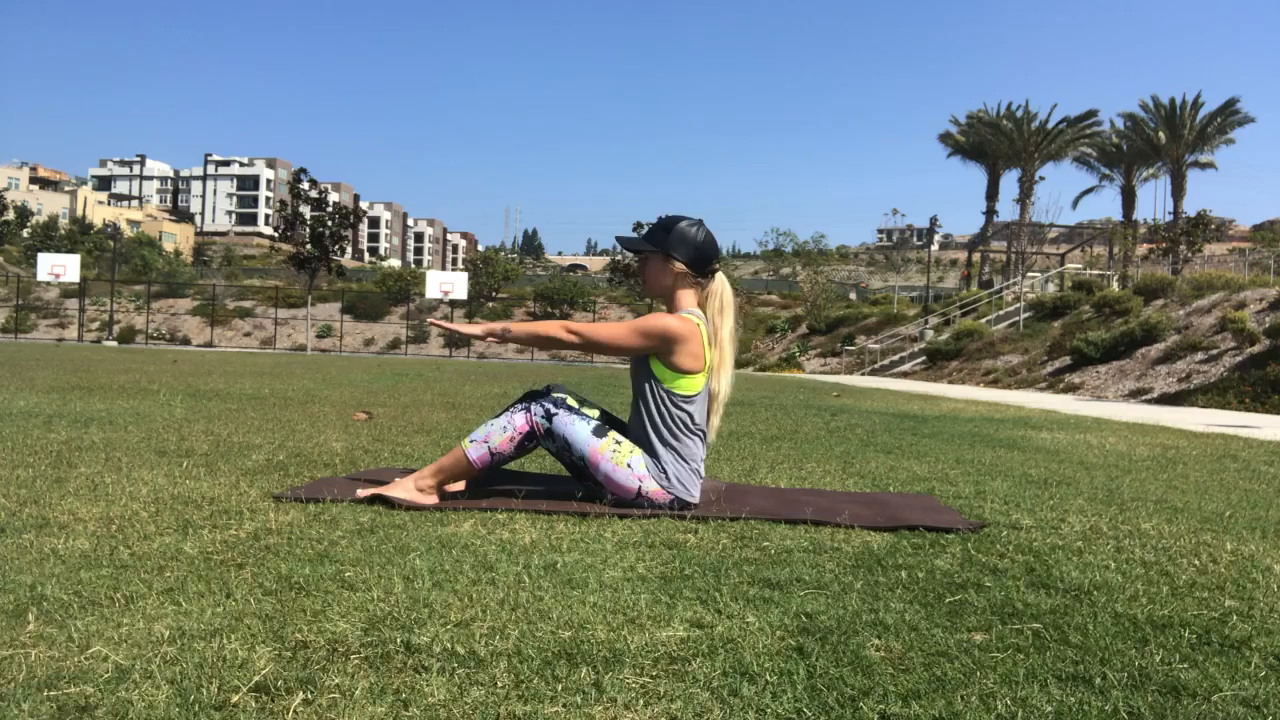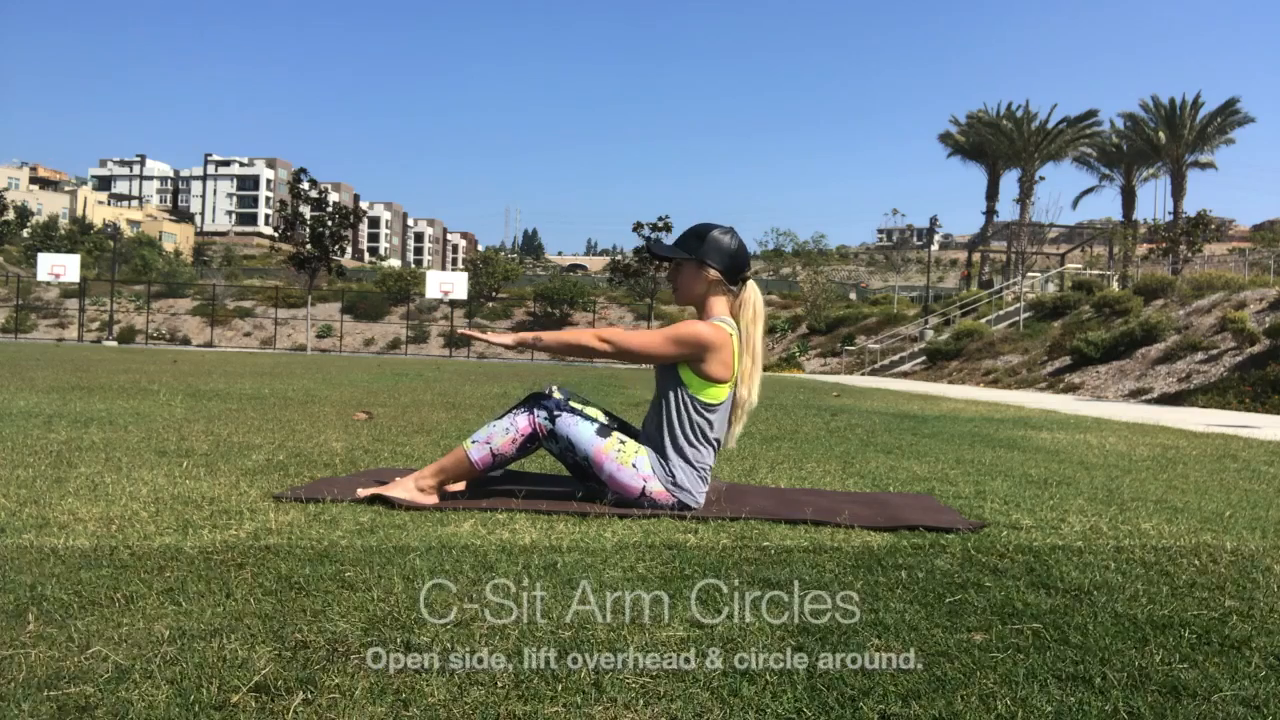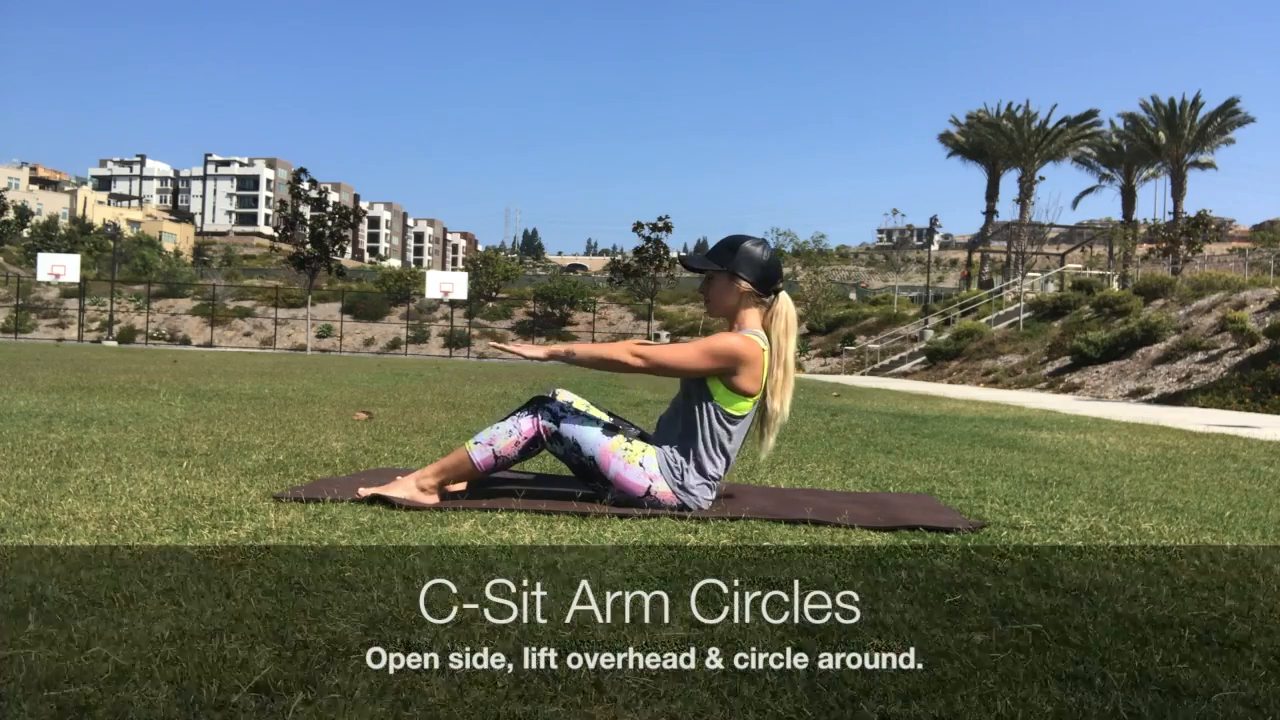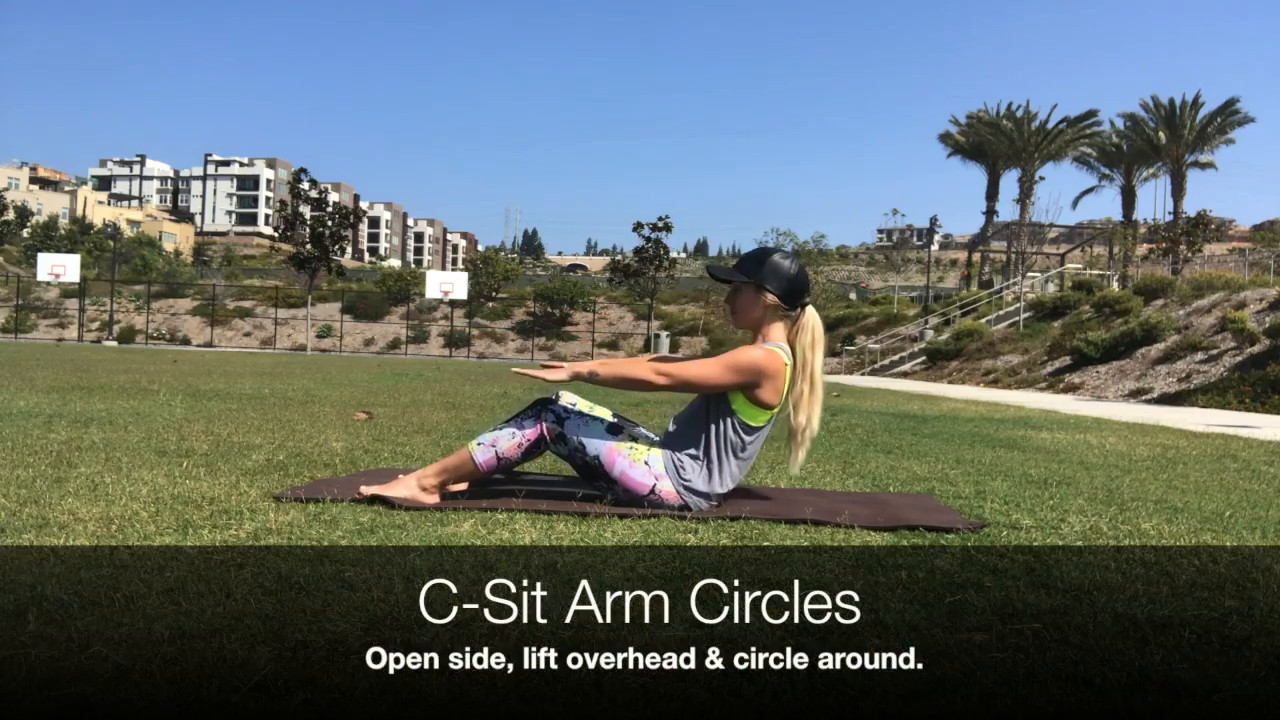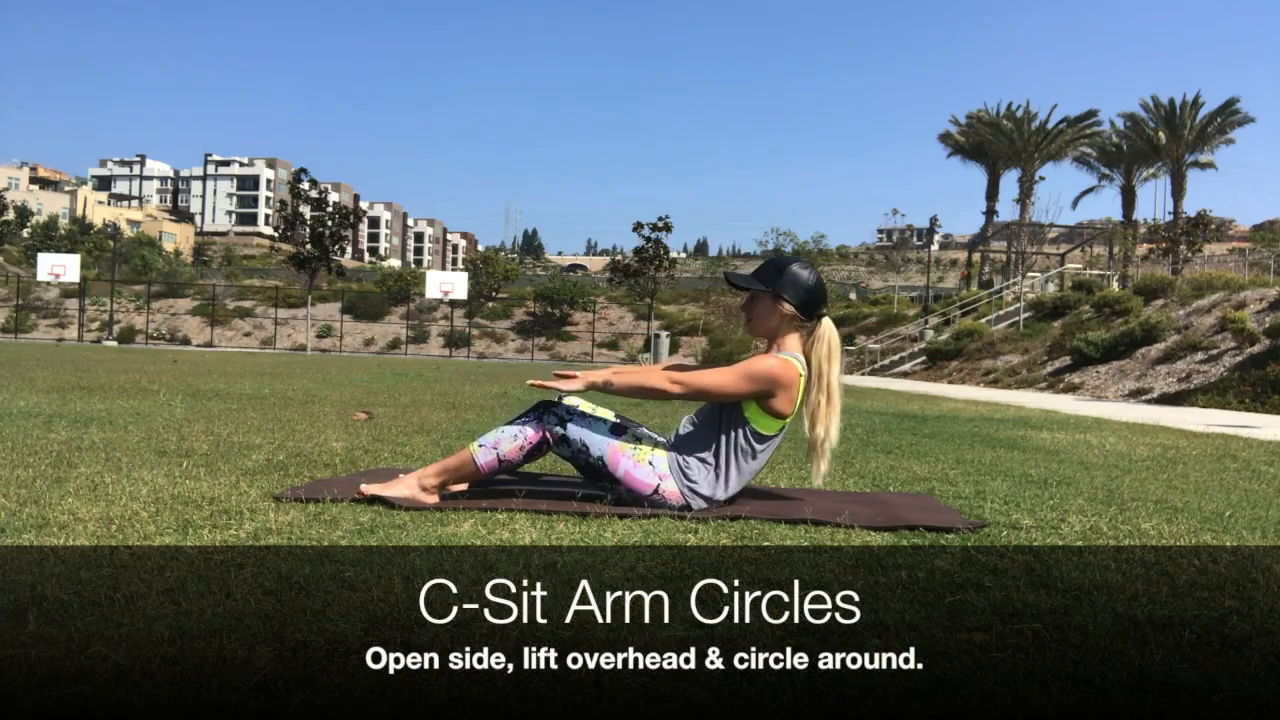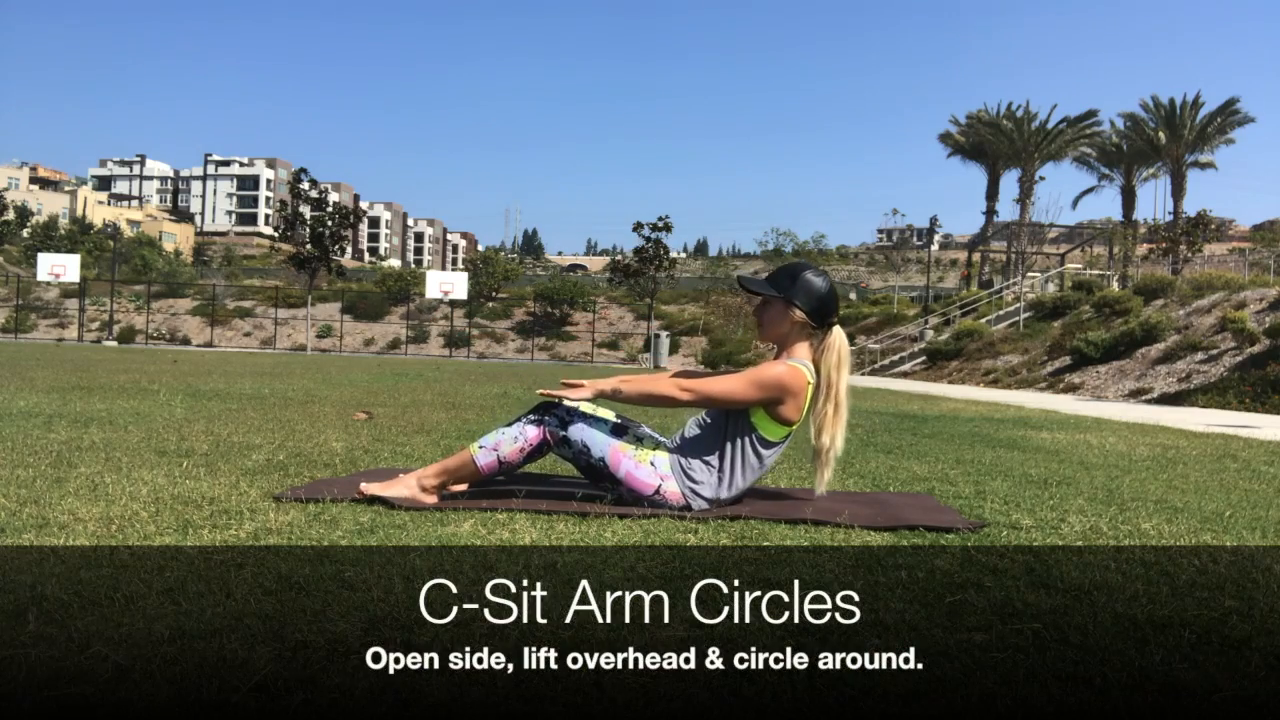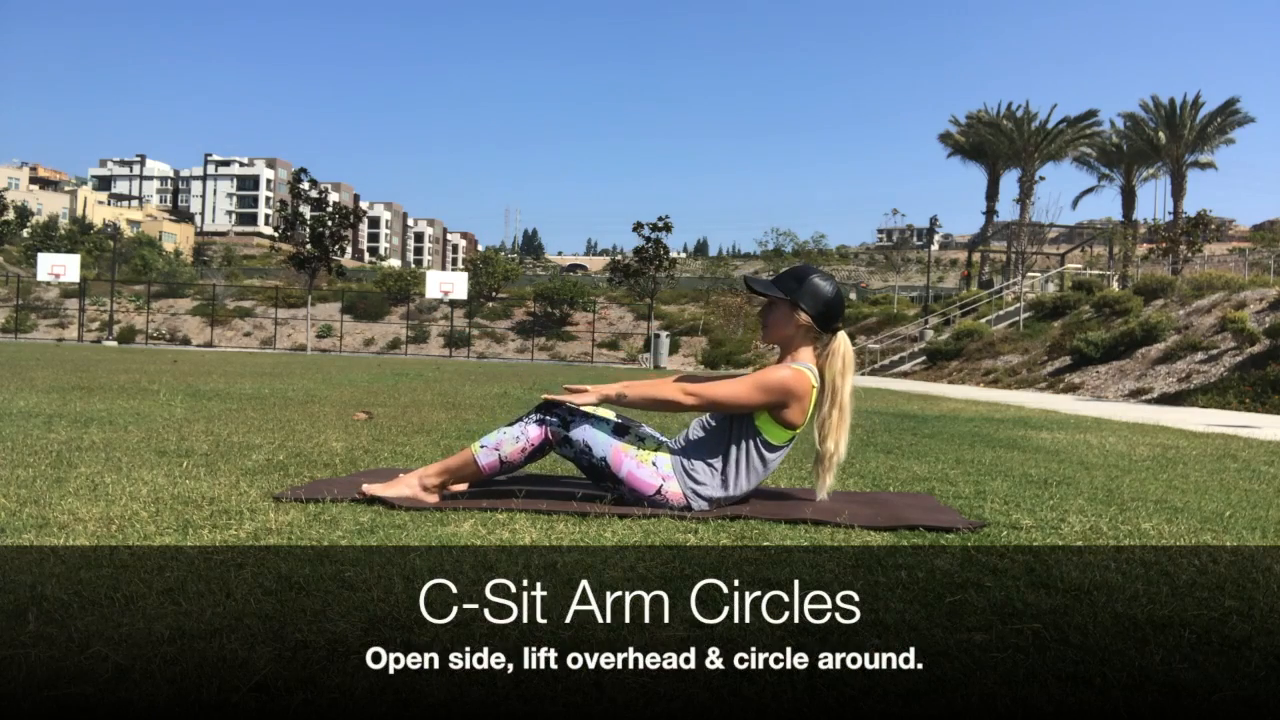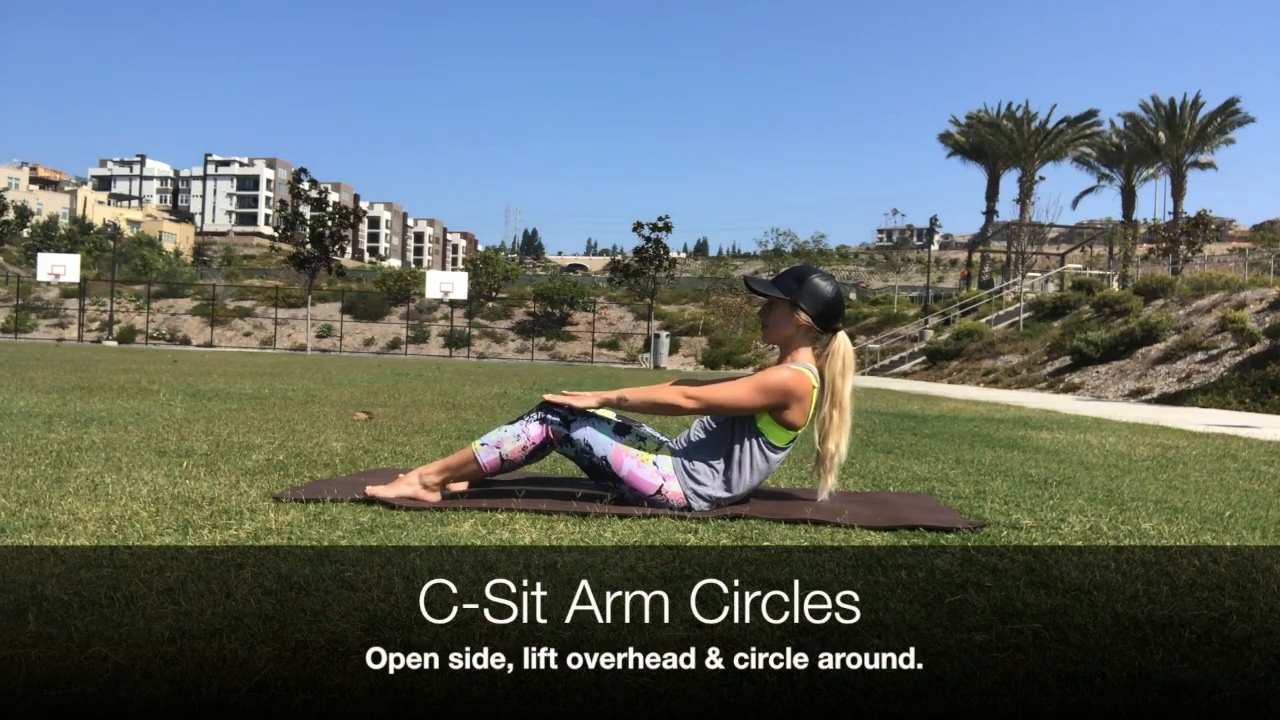
dt=0.2s
person 1, frame 1
left shoulder: (673, 328)
right shoulder: (690, 326)
left elbow: (573, 335)
right elbow: (590, 336)
left wrist: (490, 330)
right wrist: (500, 330)
left hip: (662, 486)
right hip: (657, 469)
left knee: (539, 412)
right knee: (550, 398)
left ankle: (424, 484)
right ankle: (454, 475)
person 1, frame 2
left shoulder: (707, 336)
right shoulder: (718, 334)
left elbow: (605, 343)
right elbow: (618, 338)
left wrist: (521, 339)
right wrist: (529, 338)
left hip: (667, 486)
right hip: (661, 468)
left knee: (542, 415)
right knee: (552, 399)
left ankle: (425, 484)
right ankle: (455, 476)
person 1, frame 3
left shoulder: (738, 348)
right shoulder: (742, 345)
left elbow: (637, 359)
right elbow: (646, 349)
left wrist: (553, 351)
right wrist: (561, 349)
left hip: (671, 486)
right hip: (666, 467)
left knee: (546, 417)
right knee: (556, 402)
left ankle: (426, 483)
right ankle: (454, 477)
person 1, frame 4
left shoulder: (763, 361)
right shoulder: (761, 358)
left elbow: (660, 377)
right elbow: (665, 362)
left wrist: (579, 371)
right wrist: (584, 367)
left hip: (675, 485)
right hip: (671, 465)
left knee: (550, 419)
right knee: (560, 407)
left ankle: (427, 482)
right ankle: (453, 474)
person 1, frame 5
left shoulder: (777, 370)
right shoulder: (774, 366)
left elbow: (673, 385)
right elbow: (680, 370)
left wrist: (594, 381)
right wrist: (598, 376)
left hip: (678, 486)
right hip: (676, 465)
left knee: (553, 421)
right knee: (561, 409)
left ankle: (427, 481)
right ankle: (455, 474)
person 1, frame 6
left shoulder: (786, 377)
right shoulder: (780, 372)
left elbow: (683, 392)
right elbow: (689, 376)
left wrist: (603, 388)
right wrist: (606, 383)
left hip: (680, 487)
right hip: (678, 466)
left knee: (554, 422)
right knee: (561, 414)
left ankle: (428, 482)
right ankle: (456, 474)
person 1, frame 7
left shoulder: (790, 380)
right shoulder: (785, 375)
left elbow: (688, 397)
right elbow: (694, 381)
left wrist: (605, 393)
right wrist: (608, 390)
left hip: (681, 487)
right hip: (680, 466)
left knee: (554, 421)
right knee: (561, 413)
left ankle: (428, 481)
right ankle: (457, 474)
person 1, frame 8
left shoulder: (791, 381)
right shoulder: (786, 376)
left elbow: (688, 400)
right elbow: (693, 386)
left wrist: (606, 398)
right wrist: (607, 398)
left hip: (682, 488)
right hip: (681, 466)
left knee: (557, 420)
right knee: (564, 412)
left ankle: (428, 480)
right ankle: (457, 474)
